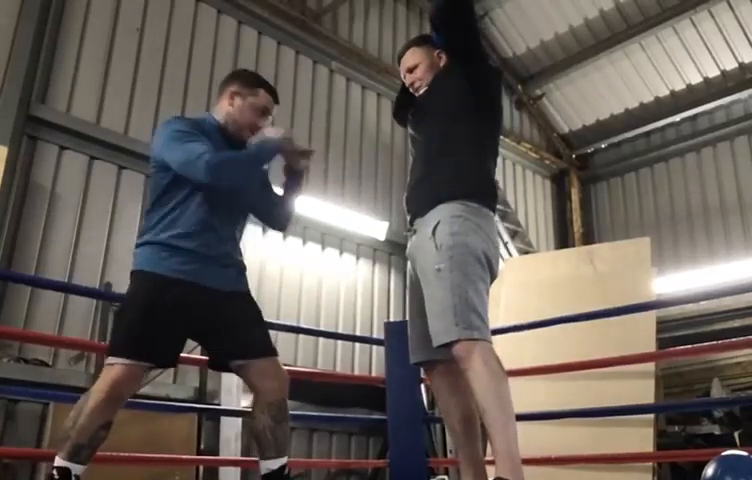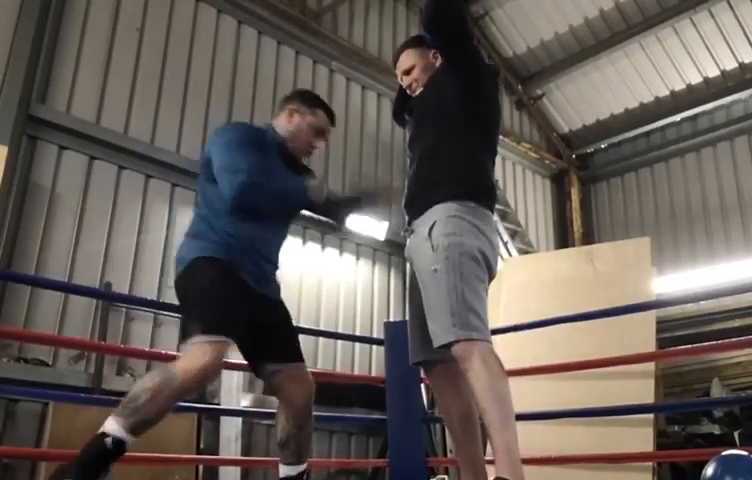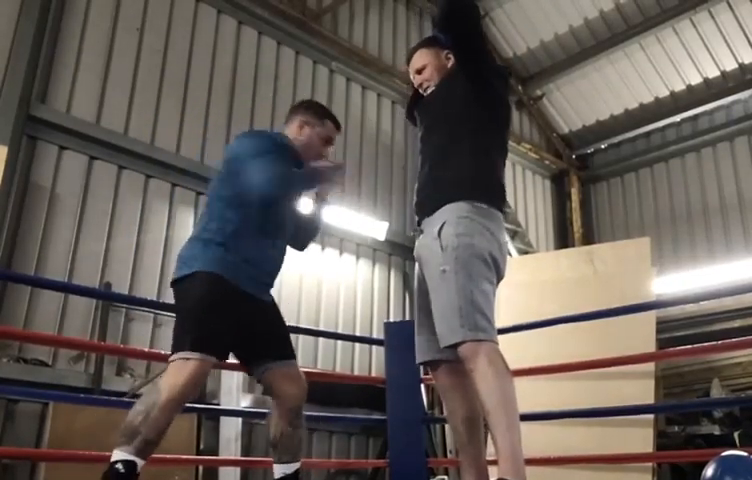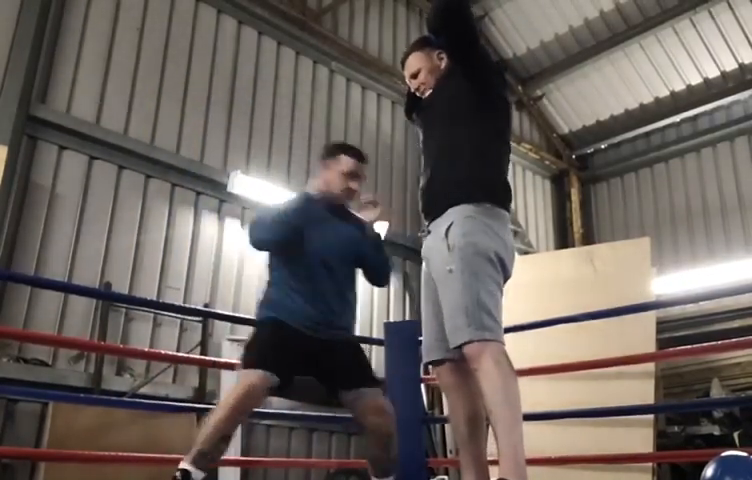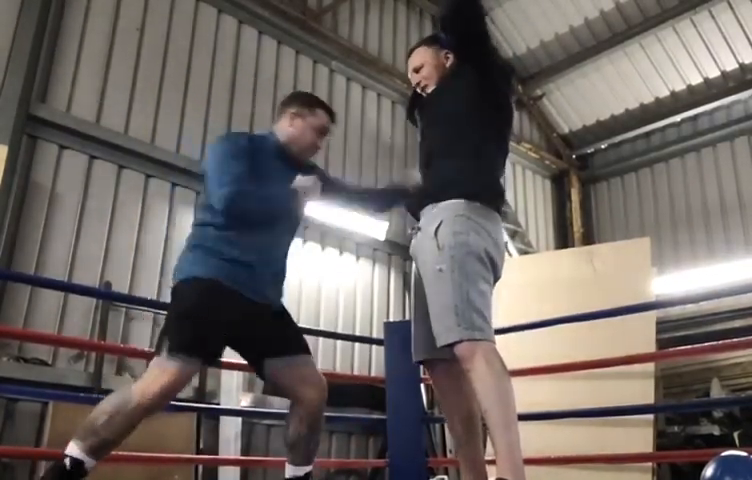
dt=1s
person 1, frame 1
left shoulder: (471, 79)
right shoulder: (430, 110)
right elbow: (398, 111)
left wrist: (429, 48)
right wrist: (413, 86)
left hip: (456, 220)
right hip: (426, 232)
left knee: (467, 342)
right knee: (439, 363)
person 1, frame 2
left shoulder: (468, 78)
right shoulder: (429, 105)
right elbow: (398, 112)
left wrist: (425, 42)
right wrist: (411, 90)
left hip: (453, 219)
right hip: (426, 229)
left knee: (465, 342)
right knee: (438, 363)
person 1, frame 3
left shoulder: (479, 80)
right shoulder: (439, 105)
right elbow: (413, 110)
right wrist: (423, 89)
left hip: (462, 220)
right hip: (436, 231)
left knee: (473, 343)
right knee: (445, 362)
person 1, frame 4
left shoulder: (475, 79)
right shoulder: (438, 106)
right elbow: (413, 109)
left hip: (469, 220)
right hip: (441, 231)
left knee: (478, 344)
right knee: (447, 361)
person 1, frame 5
left shoulder: (480, 80)
right shoulder: (439, 106)
left hip: (458, 218)
right hip: (433, 228)
left knee: (469, 343)
right knee: (441, 361)
person 2, frame 1
left shoulder: (246, 158)
right shoulder: (178, 130)
left elbow: (277, 219)
right elbow: (211, 169)
left wrist: (295, 176)
right wrist: (272, 145)
left hip: (226, 285)
right hip: (164, 274)
left knee: (273, 383)
right knee: (118, 380)
person 2, frame 2
left shoulder: (290, 169)
right shoulder: (235, 138)
left elbow: (330, 210)
right elbow: (240, 193)
left wrist: (369, 197)
right wrist: (303, 189)
left hip: (259, 284)
right hip: (212, 264)
left knee: (299, 390)
right knee: (203, 360)
person 2, frame 3
left shoulder: (290, 174)
right shoulder: (255, 143)
left elbow: (298, 239)
right elbow: (273, 186)
left wrist: (319, 204)
right wrist: (322, 174)
left hip: (254, 291)
right hip: (212, 276)
left knee: (291, 389)
right knee: (187, 374)
person 2, frame 4
left shoulder: (354, 228)
right shoulder: (292, 207)
left elbow: (381, 276)
right elbow: (261, 236)
left wrist: (371, 230)
right wrist: (309, 200)
left hip: (336, 336)
right hip: (283, 323)
left knee: (381, 415)
right knee: (245, 392)
person 2, frame 5
left shoulder: (301, 173)
right shoulder: (235, 147)
left elbow: (363, 199)
right elbow: (230, 200)
left wrist: (404, 192)
right wrist: (293, 194)
left hip: (262, 297)
right hip: (210, 281)
left knee: (312, 391)
right knee: (164, 382)
